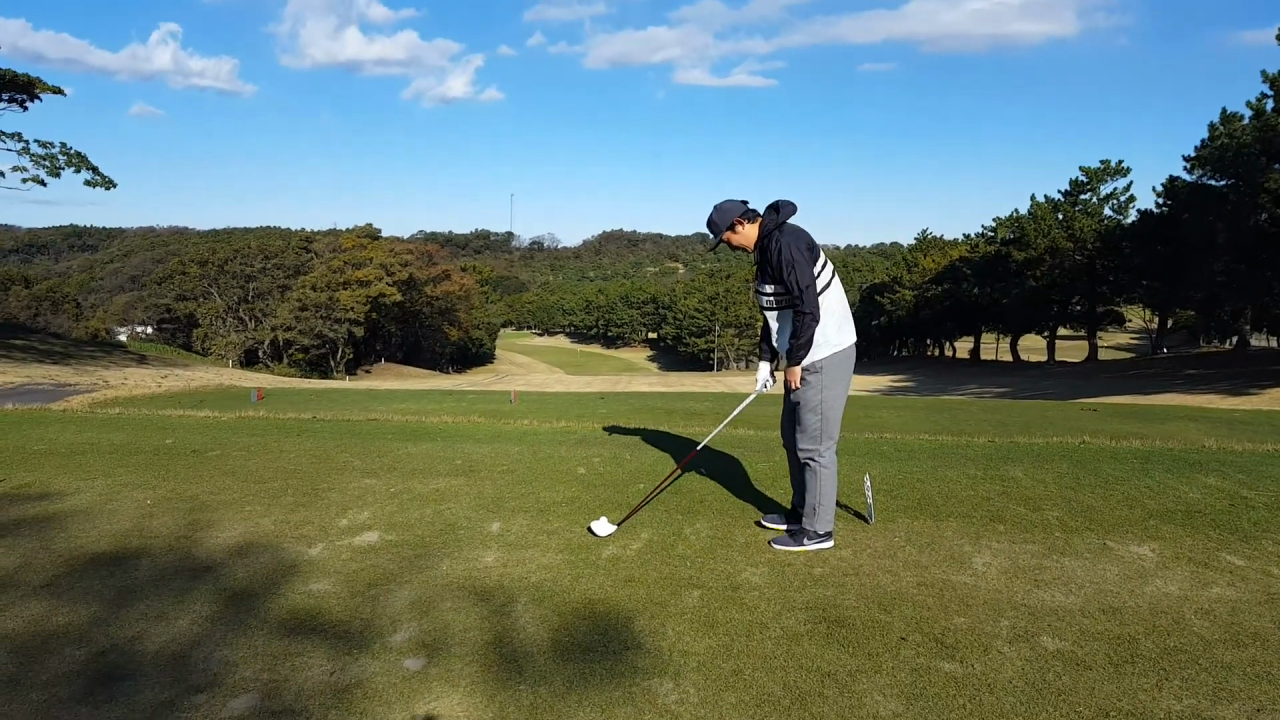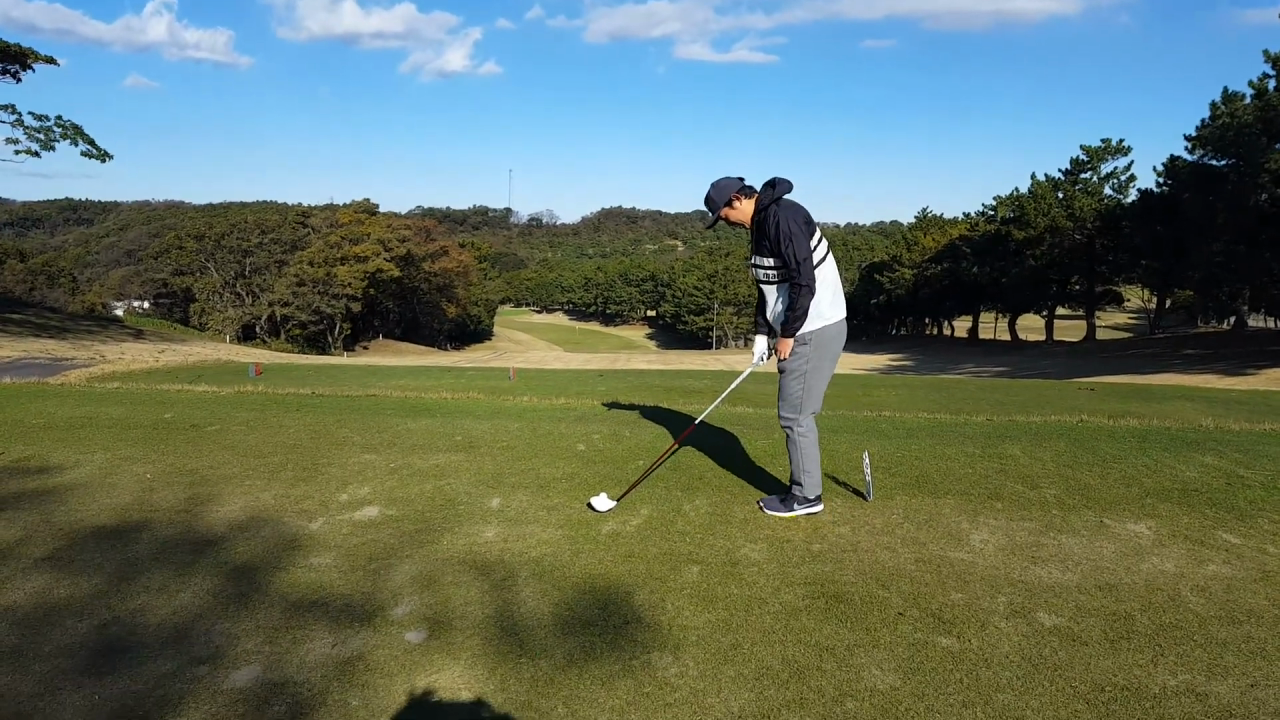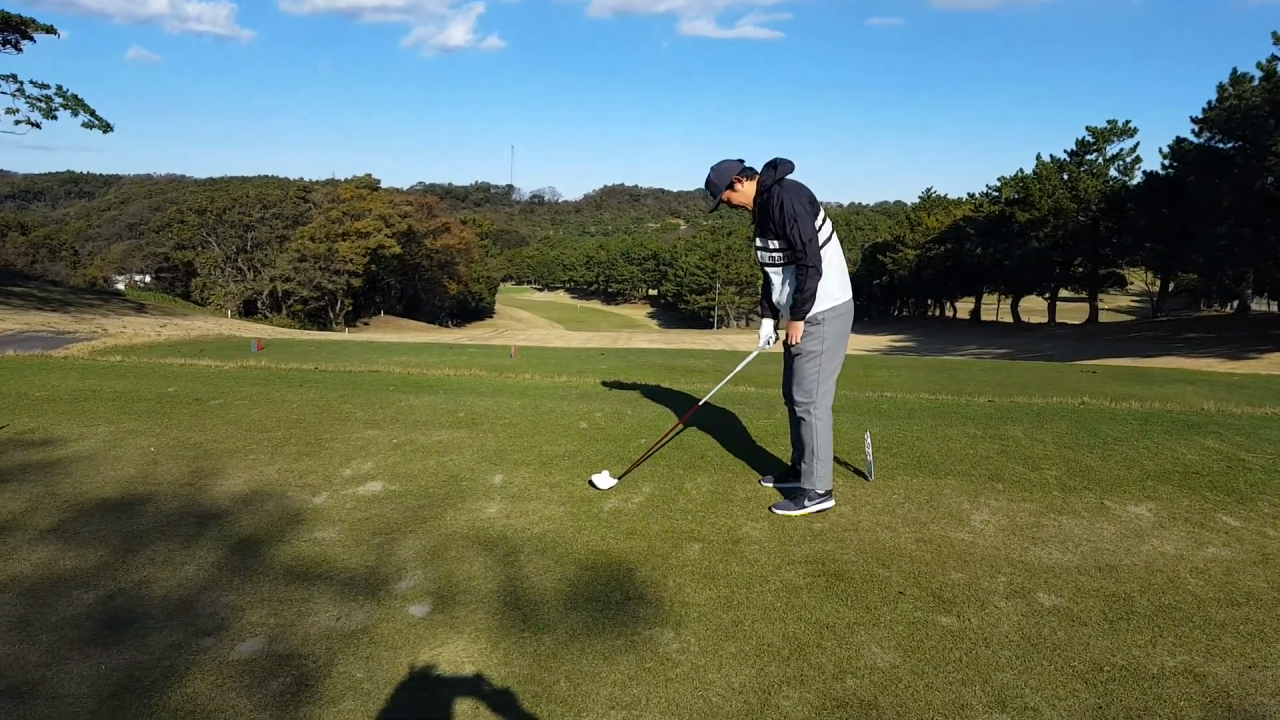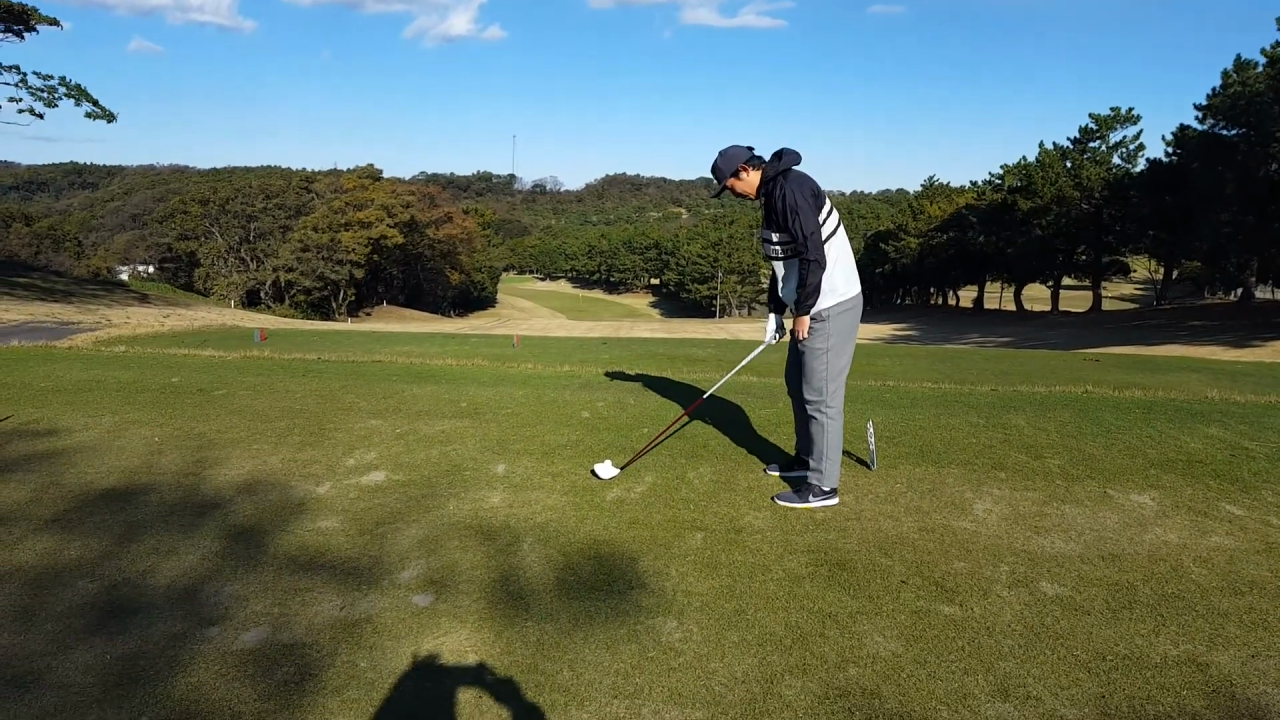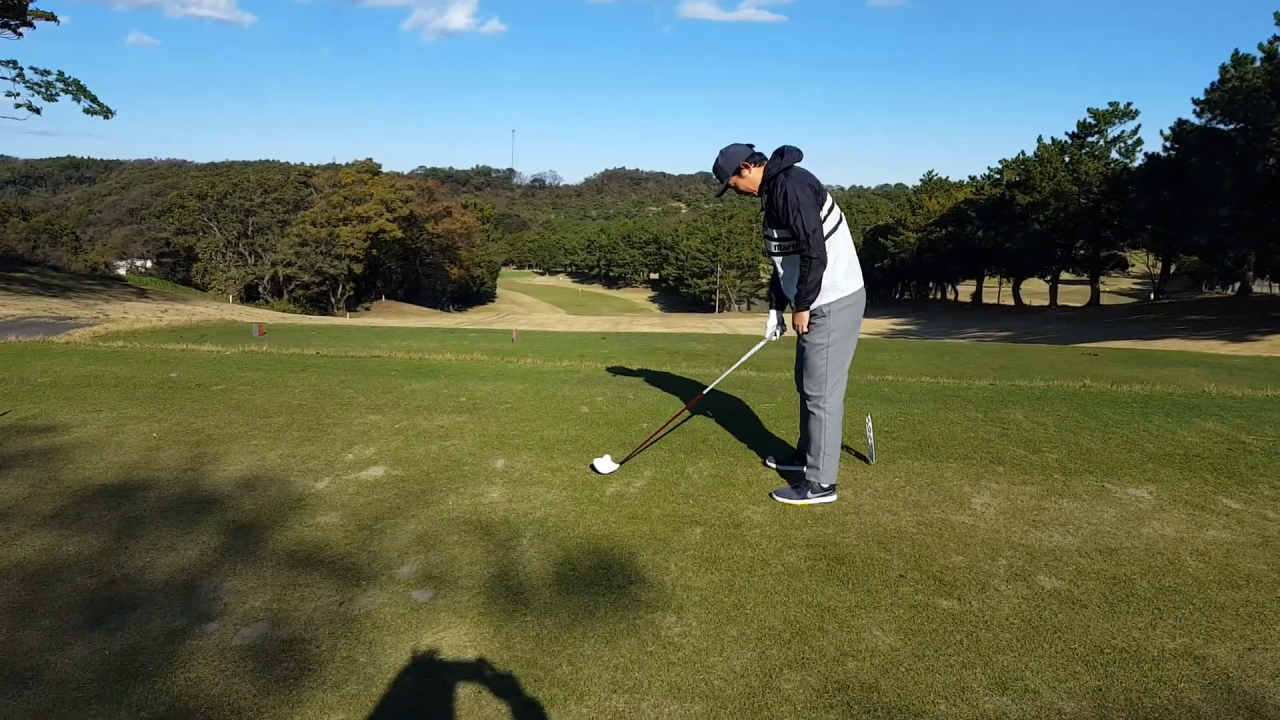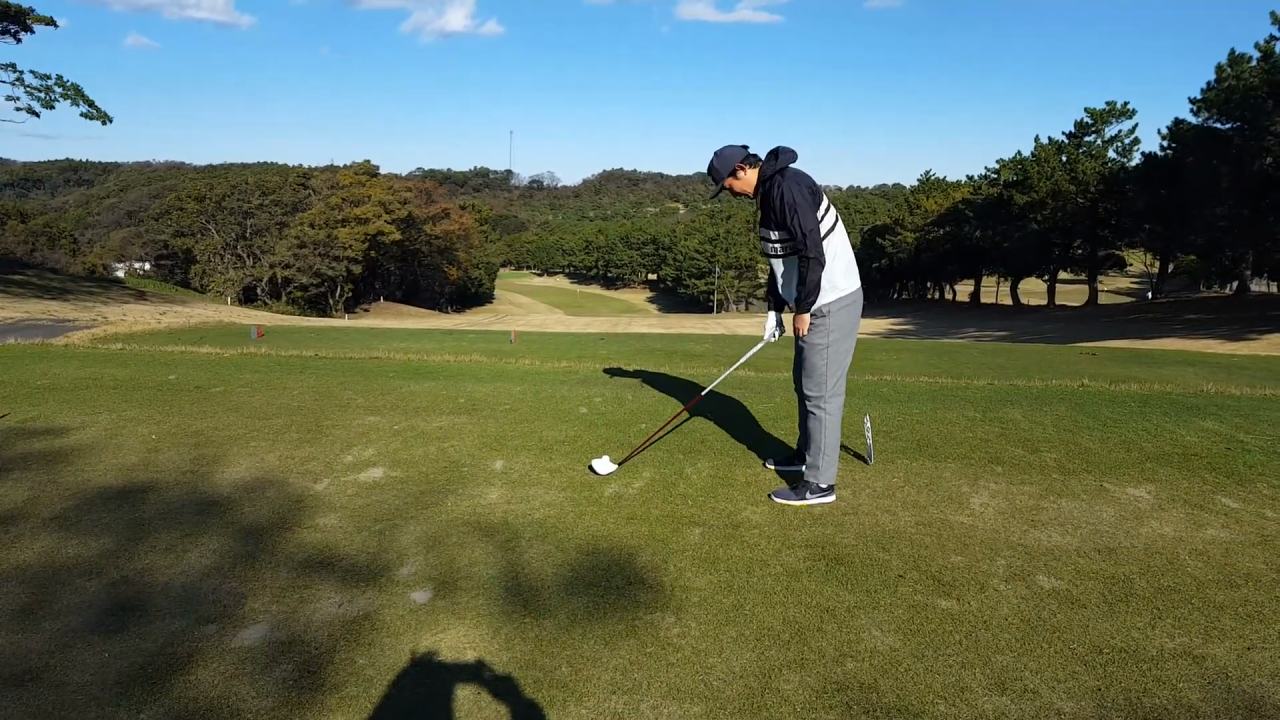
dt=0.4s
person 1, frame 1
left shoulder: (786, 242)
right shoulder: (766, 247)
left elbow: (808, 309)
right elbow: (774, 311)
left wrist: (794, 361)
right wrist: (767, 360)
left hip: (823, 357)
right hip: (805, 356)
left knee: (815, 446)
right knee: (793, 438)
left ankle: (817, 530)
right ankle: (801, 513)
person 1, frame 2
left shoulder: (784, 217)
right shoulder: (761, 225)
left elbow: (804, 282)
right elbow: (768, 286)
left wrist: (786, 333)
right wrist: (763, 334)
left hip: (815, 329)
right hip: (800, 329)
left knee: (796, 414)
right knee: (791, 413)
left ankle: (808, 495)
right ankle: (800, 489)
person 1, frame 3
left shoulder: (787, 196)
right shoulder: (764, 206)
left elbow: (811, 262)
right elbow: (773, 268)
left wrist: (797, 317)
right wrist: (769, 317)
left hip: (823, 312)
right hip: (806, 312)
left knee: (811, 399)
right knee: (795, 394)
left ankle: (818, 491)
right ankle: (801, 471)
person 1, frame 4
left shoulder: (791, 189)
right shoulder: (773, 194)
left elbow: (814, 257)
left wrist: (802, 311)
right wrist: (775, 313)
left hip: (830, 307)
right hip: (814, 307)
left knee: (820, 396)
right knee: (798, 385)
left ankle: (822, 486)
right ankle: (806, 460)
person 1, frame 5
left shoulder: (792, 185)
right shoulder: (775, 190)
left elbow: (814, 253)
right elbow: (784, 256)
left wrist: (801, 307)
right wrist: (776, 309)
left hip: (834, 301)
right hip: (819, 301)
left knee: (822, 391)
right knee: (807, 382)
left ankle: (821, 482)
right ankle: (807, 454)
person 1, frame 6
left shoulder: (788, 186)
right shoulder: (770, 192)
left elbow: (813, 253)
right elbow: (781, 258)
left wrist: (802, 309)
right wrist: (774, 310)
left hip: (831, 302)
right hip: (816, 302)
left knee: (822, 391)
right knee: (806, 383)
left ankle: (820, 483)
right ankle: (807, 454)
